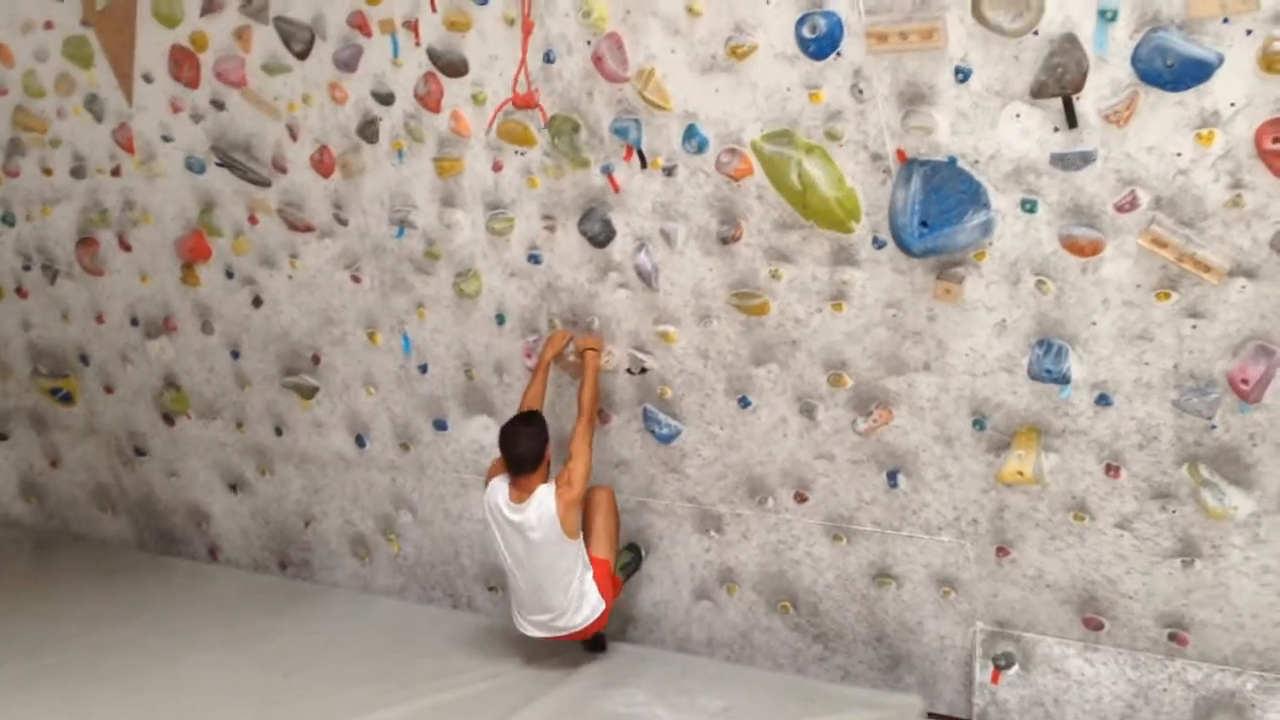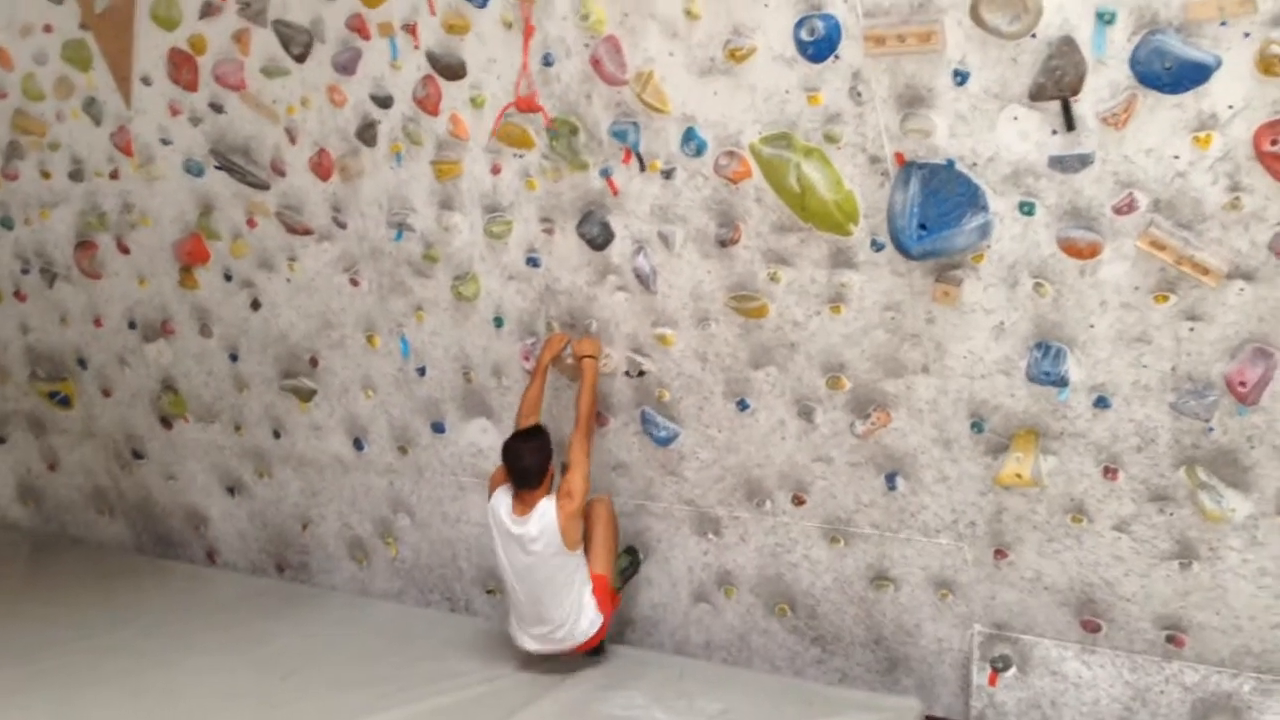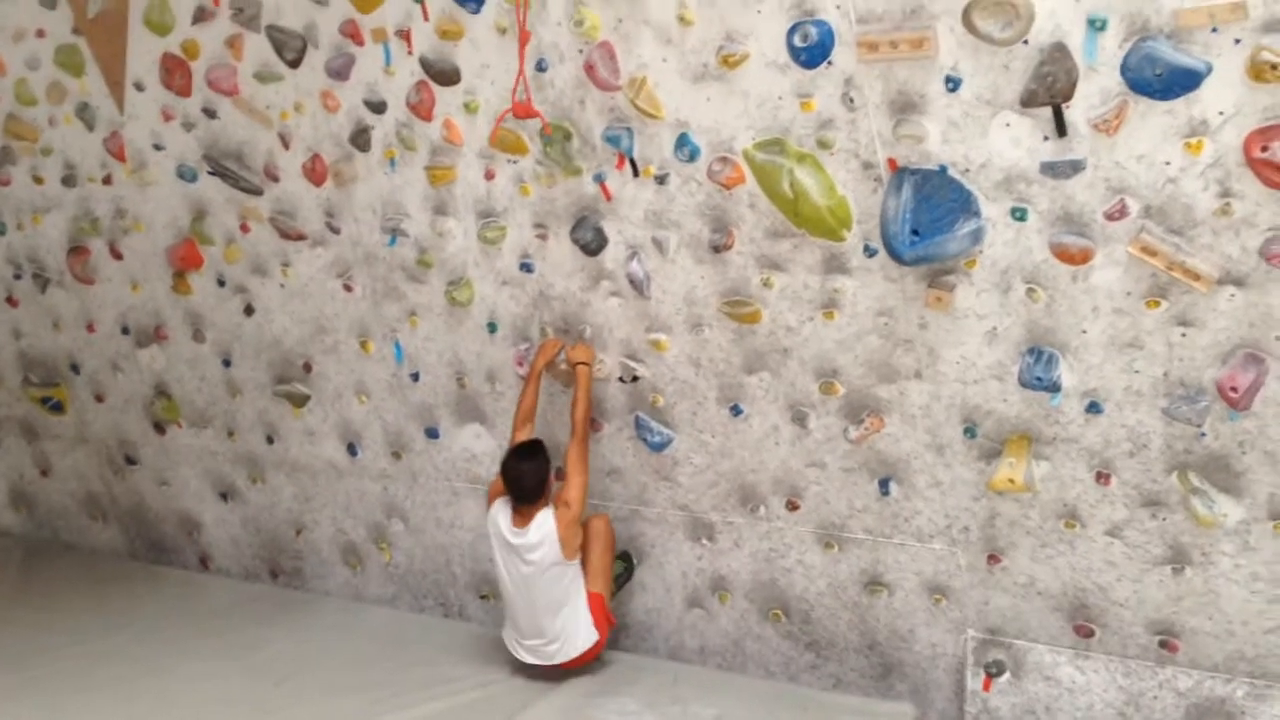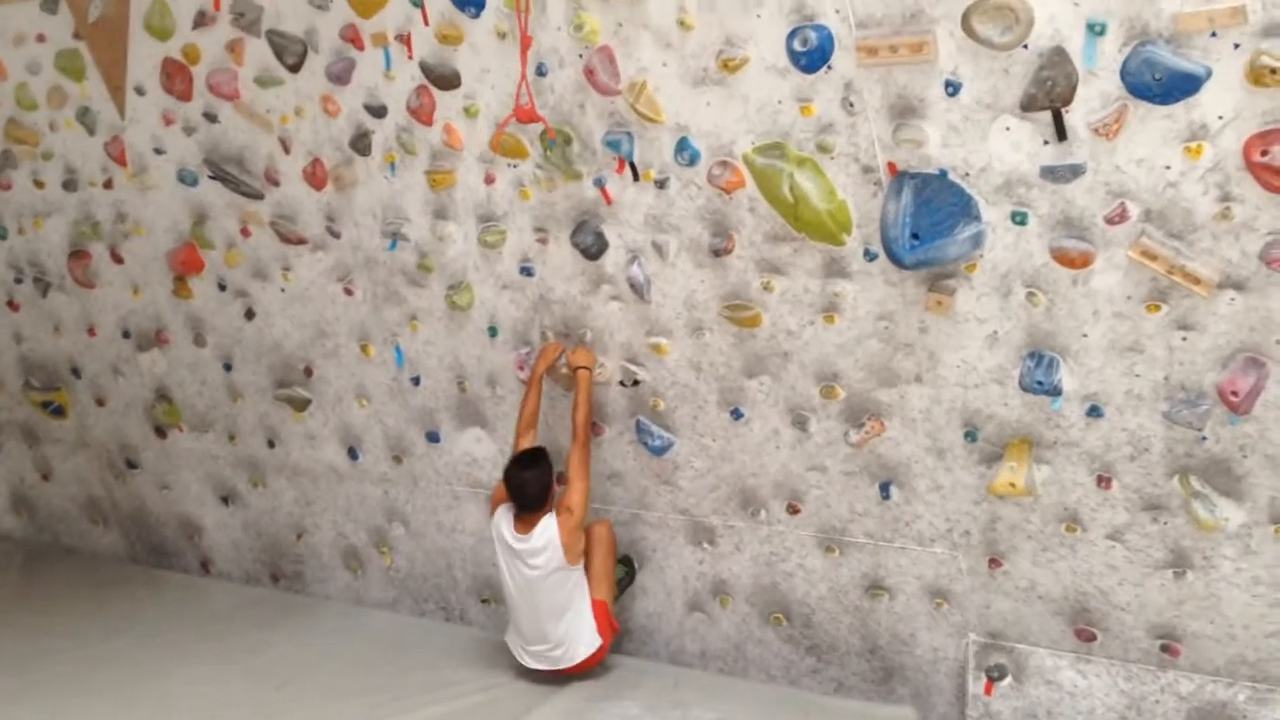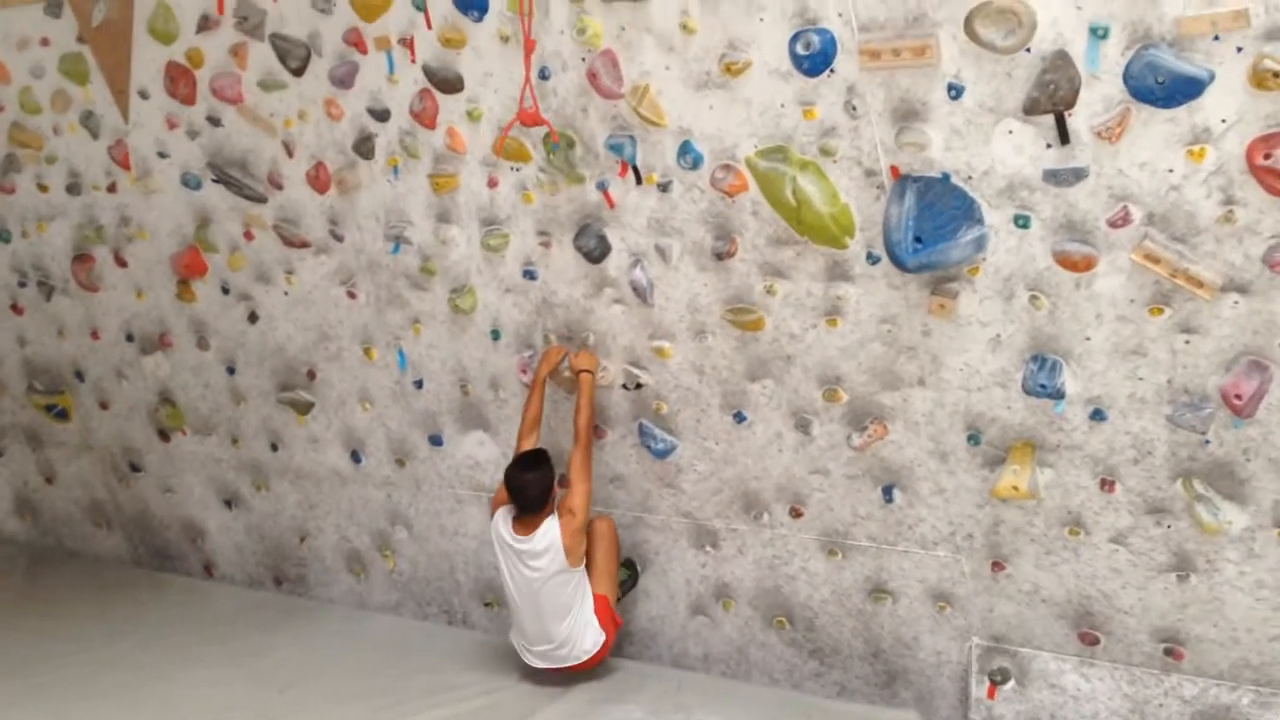
dt=0.1s
person 1, frame 1
left shoulder: (493, 486)
right shoulder: (564, 496)
left elbow: (524, 417)
right elbow: (586, 419)
left wrist: (547, 357)
right wrist: (590, 355)
left hip: (531, 626)
right hip: (584, 619)
right knee: (600, 494)
right ankle: (614, 573)
person 1, frame 2
left shoulder: (497, 499)
right shoulder: (565, 510)
left elbow: (524, 423)
right elbow: (583, 427)
left wrist: (544, 360)
right wrist: (588, 361)
left hip: (529, 640)
right hip: (583, 637)
right knee: (600, 506)
right ankle: (611, 577)
person 1, frame 3
left shoulder: (496, 510)
right shoulder: (563, 520)
left elbow: (521, 432)
right elbow: (579, 436)
left wrist: (538, 365)
right wrist: (582, 368)
left hip: (523, 650)
right hip: (579, 650)
right knee: (597, 523)
right ankle: (607, 583)
person 1, frame 4
left shoulder: (499, 516)
right shoulder: (565, 526)
left elbow: (524, 438)
right elbow: (580, 441)
left wrist: (539, 370)
right wrist: (583, 372)
left hip: (527, 657)
right hip: (583, 656)
right knee: (599, 529)
right ankle: (610, 588)
person 1, frame 5
left shoulder: (499, 518)
right shoulder: (567, 528)
left elbow: (526, 440)
right elbow: (582, 444)
left wrist: (541, 373)
right wrist: (585, 375)
left hip: (532, 656)
right hip: (586, 653)
right knee: (601, 524)
right ankle: (613, 589)
